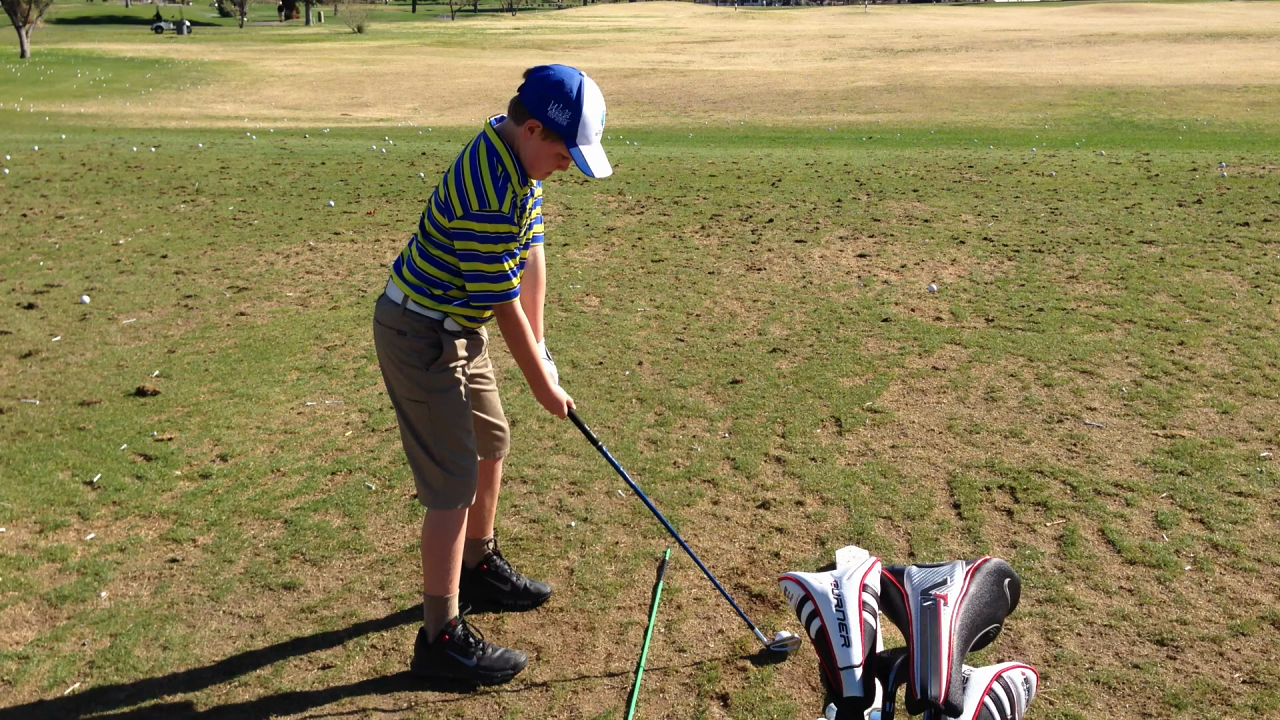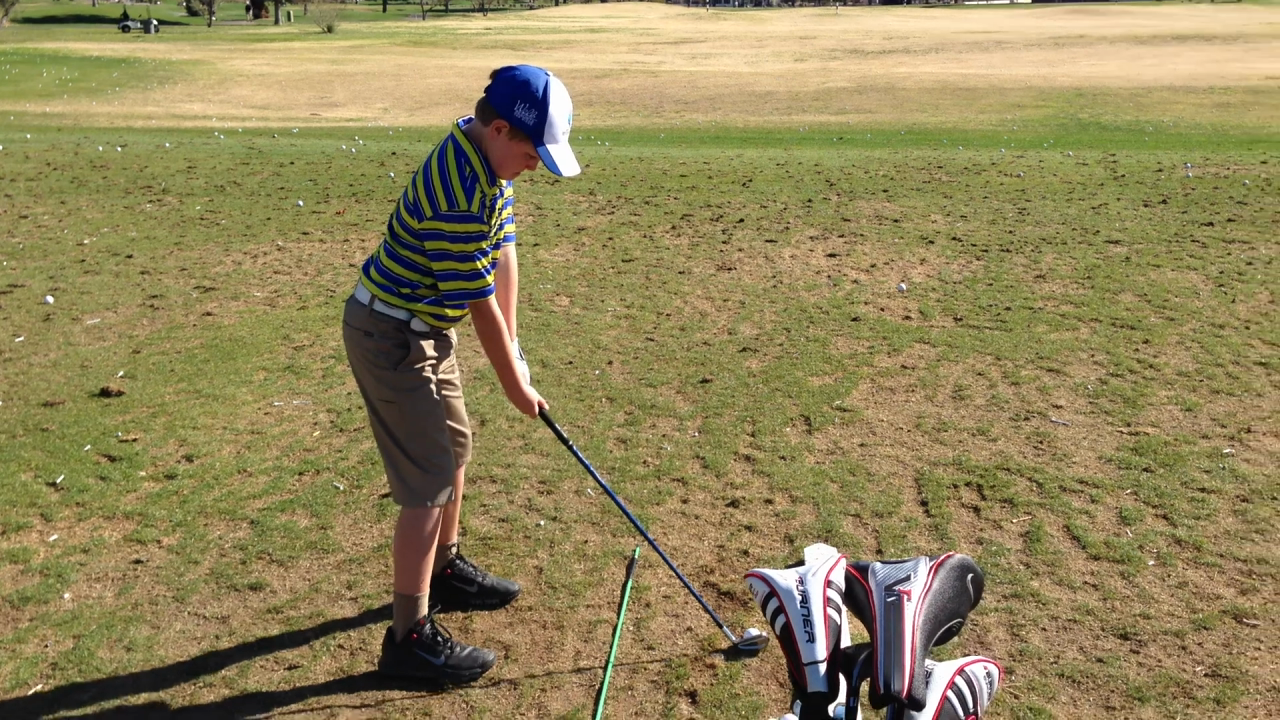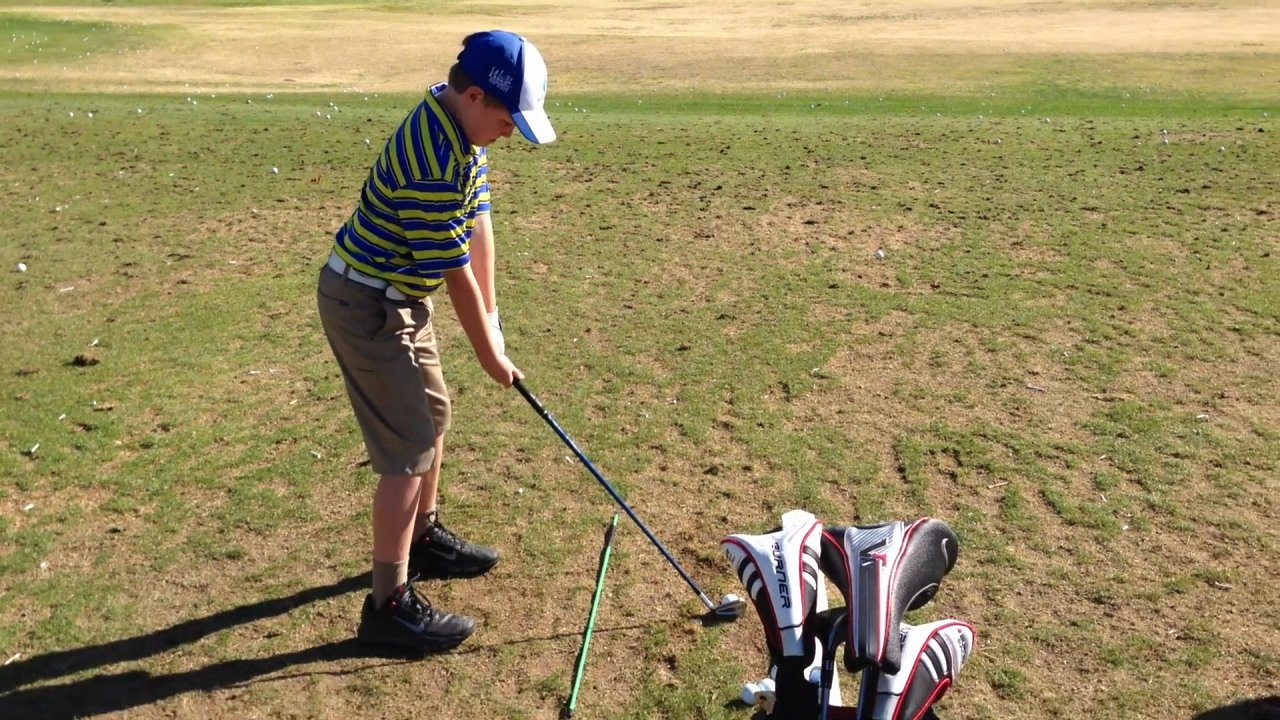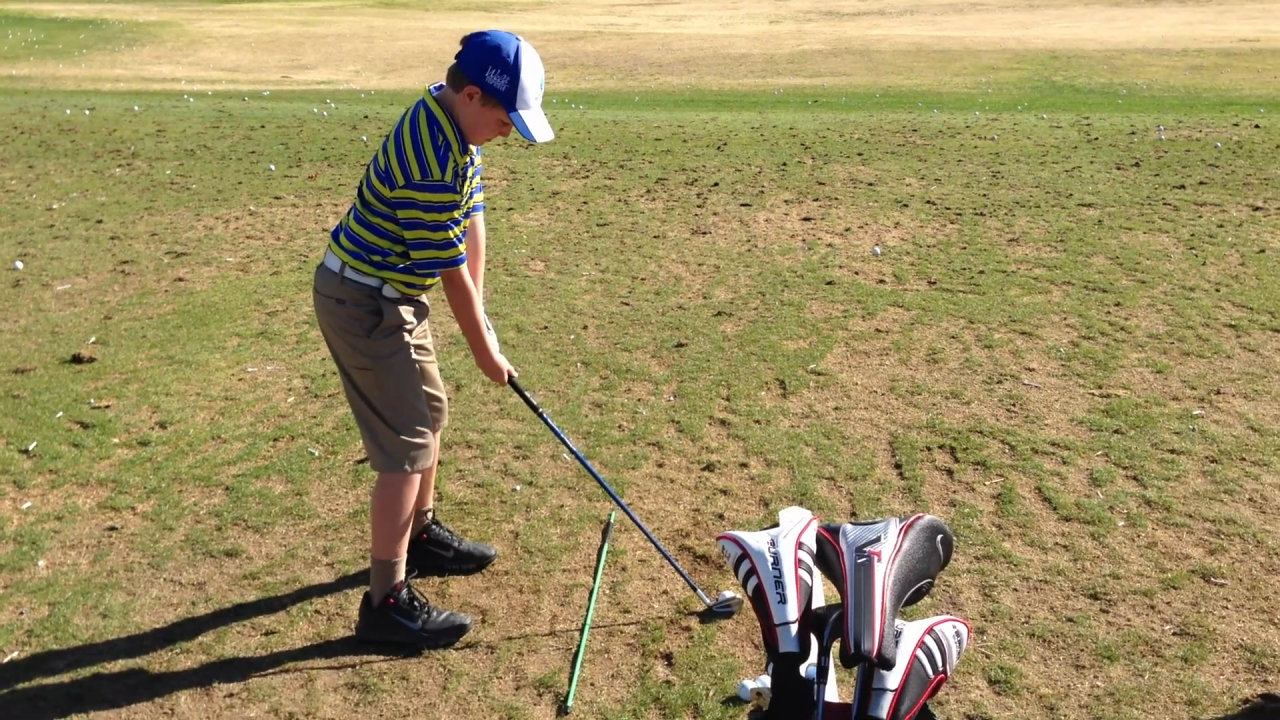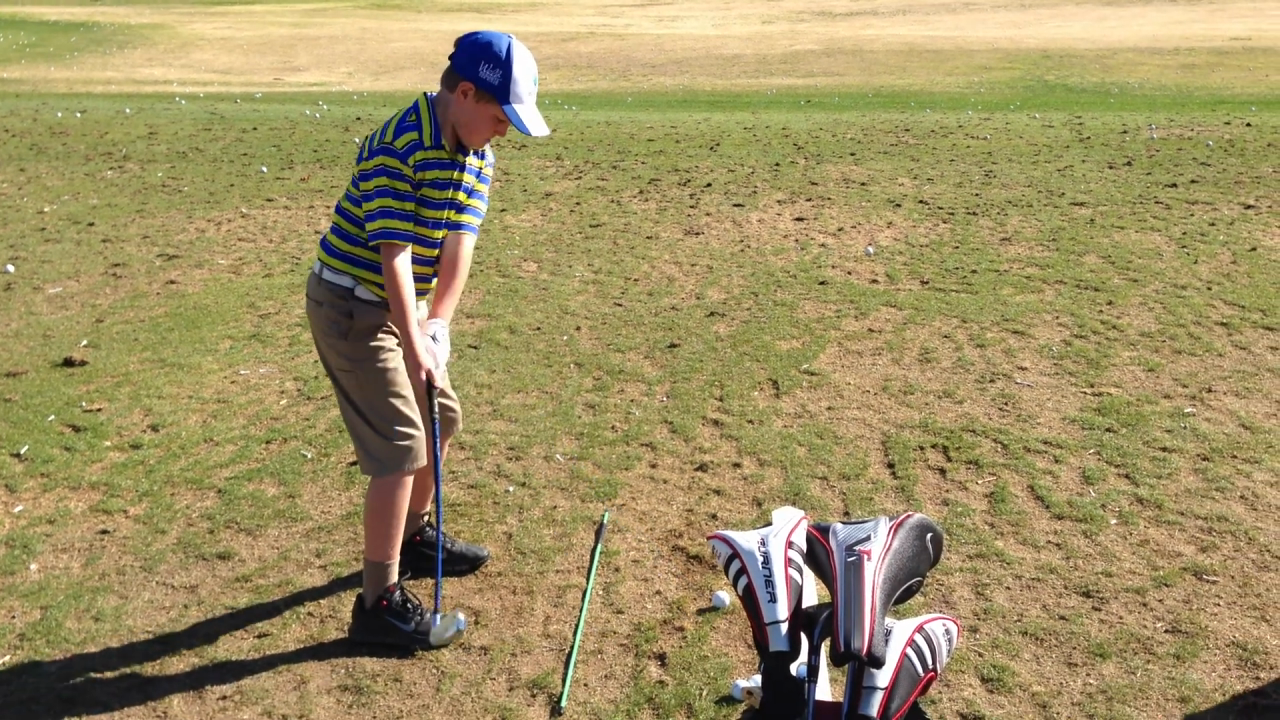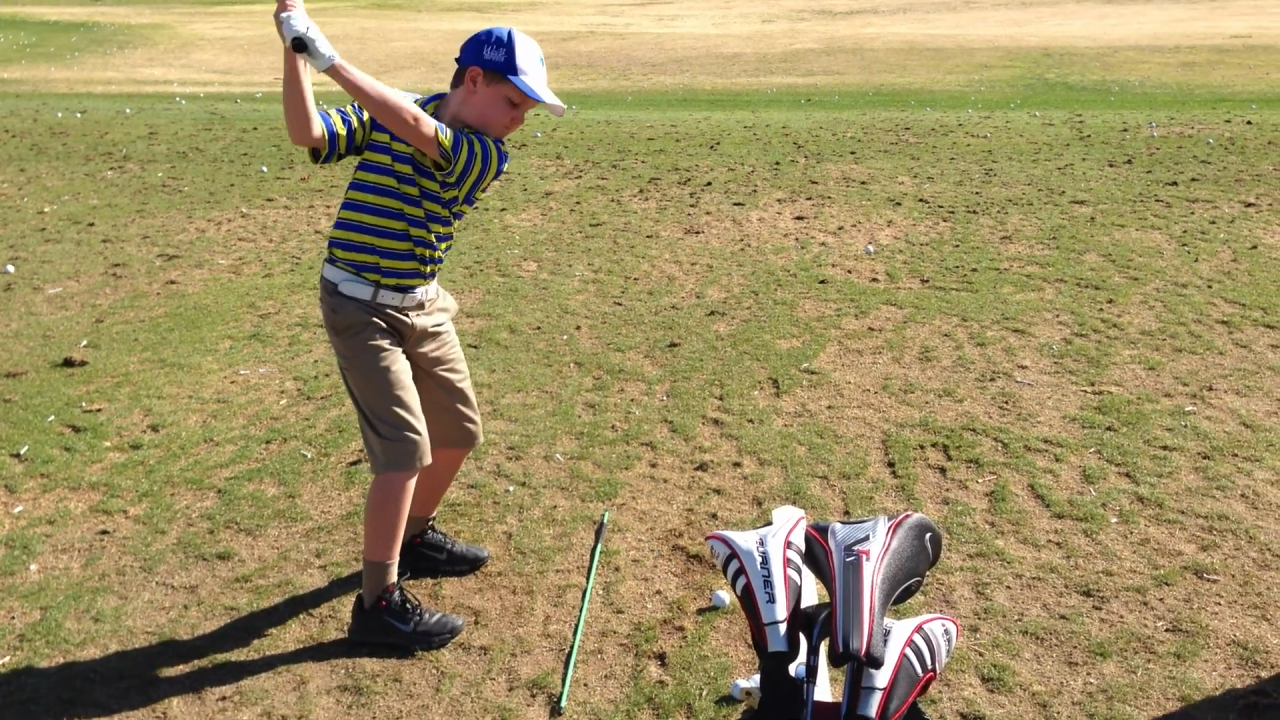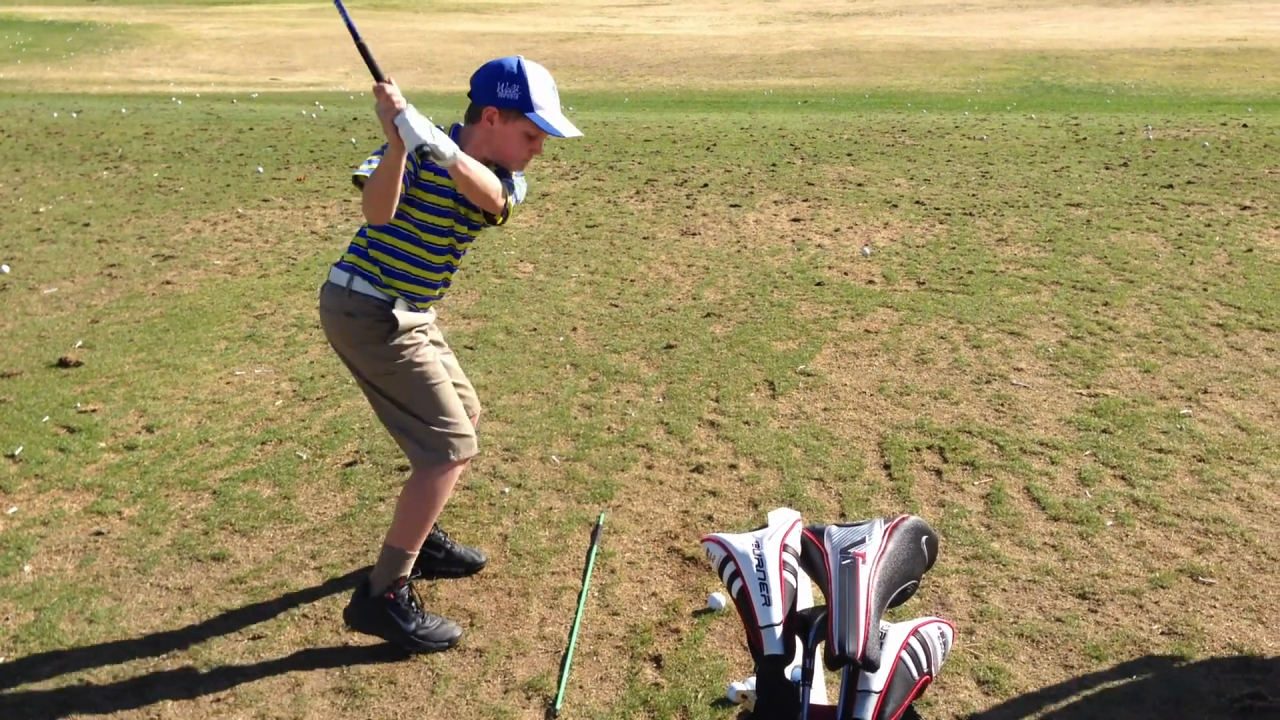
dt=0.4s
person 1, frame 1
left shoulder: (513, 154)
right shoulder: (490, 195)
left elbow: (532, 252)
right elbow: (504, 304)
left wrist: (540, 345)
right wrist: (541, 383)
left hip: (455, 326)
right hip: (422, 335)
left knee: (489, 443)
right knee: (452, 482)
left ankle: (481, 566)
right ankle: (441, 637)
person 1, frame 2
left shoulder: (486, 158)
right shoulder: (460, 193)
left elbow: (504, 253)
right elbow: (480, 302)
left wrist: (514, 347)
right wrist: (514, 383)
left hip: (423, 326)
right hip: (391, 335)
left knee: (453, 447)
right knee: (428, 480)
left ankle: (444, 569)
right ankle: (410, 637)
person 1, frame 3
left shoulder: (457, 125)
right shoulder: (433, 162)
left elbow: (479, 223)
right elbow: (456, 271)
left wrist: (492, 317)
right wrist: (488, 354)
left hip: (398, 297)
right hip: (367, 306)
left knee: (432, 415)
right knee: (407, 449)
left ankle: (423, 537)
right ankle: (389, 604)
person 1, frame 4
left shoulder: (451, 123)
right shoulder: (431, 162)
left elbow: (472, 223)
right elbow: (450, 269)
left wrist: (480, 317)
right wrist: (483, 348)
left hip: (391, 293)
right hip: (362, 302)
left knee: (429, 412)
right knee: (406, 444)
left ankle: (419, 534)
right ankle: (387, 602)
person 1, frame 5
left shoulder: (477, 160)
right shoulder: (400, 142)
left elbow: (460, 244)
right elbow: (388, 249)
left wrist: (438, 324)
right wrist: (411, 341)
left hip: (409, 306)
right hip: (347, 304)
left knee: (438, 420)
right knee: (400, 446)
left ankle: (413, 536)
right ankle: (380, 603)
person 1, frame 6
left shoulder: (486, 157)
right shoulder: (380, 116)
left elbow: (415, 128)
right elbow: (307, 134)
left wrist: (330, 59)
left hip: (423, 306)
right hip: (359, 307)
left knee: (458, 432)
right knee: (405, 450)
left ankle: (414, 537)
right ankle: (377, 603)
person 1, frame 7
left shoulder: (509, 184)
right shoulder: (415, 156)
left elbow: (492, 198)
right elbow: (375, 208)
left wrist: (434, 143)
right wrist: (399, 134)
left hip: (396, 310)
right hip: (371, 313)
left knee: (458, 419)
right knee: (449, 446)
left ankle: (419, 538)
right ankle: (383, 594)
